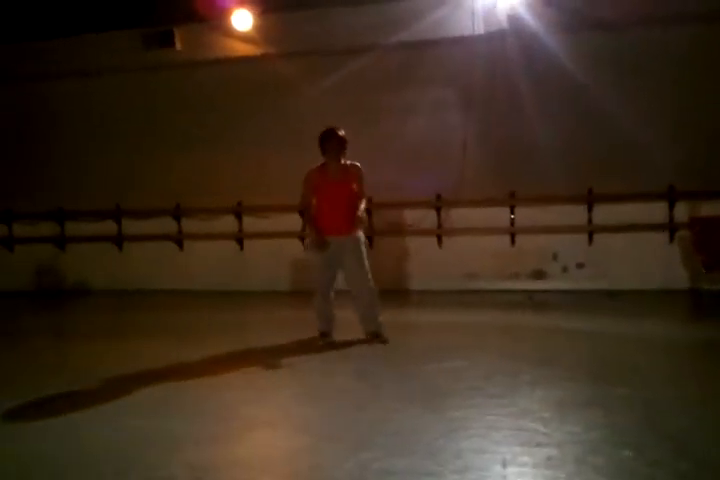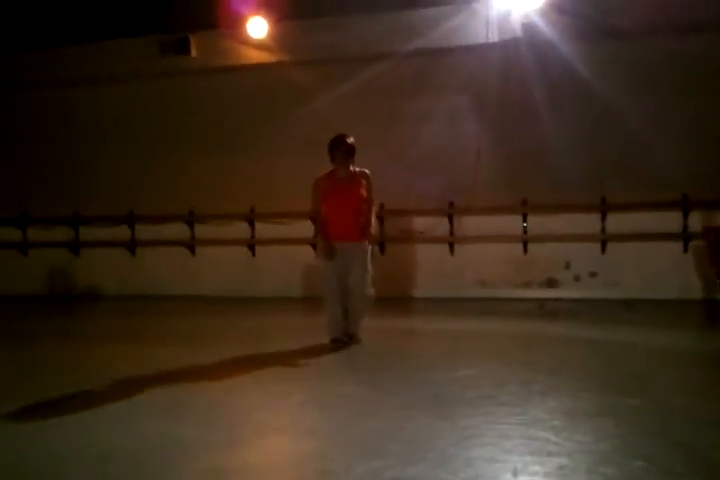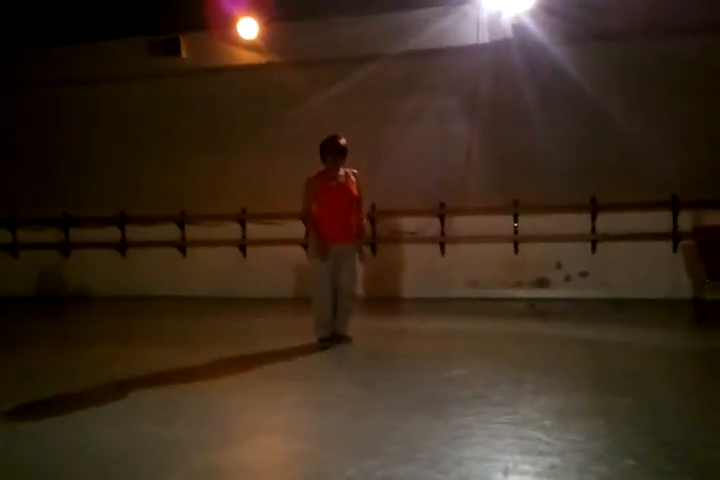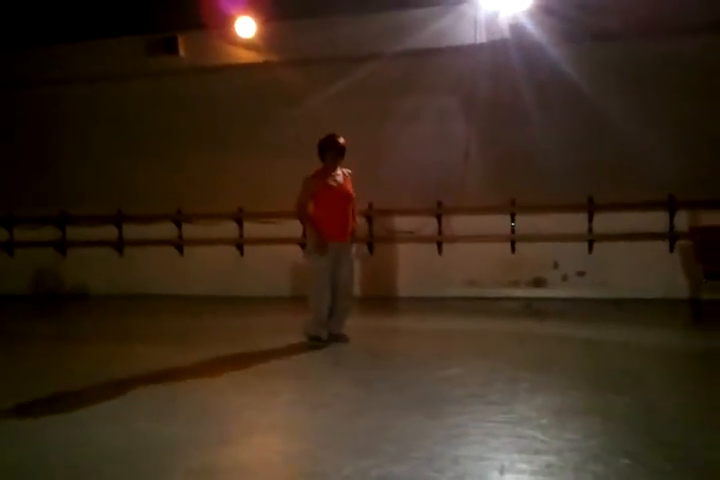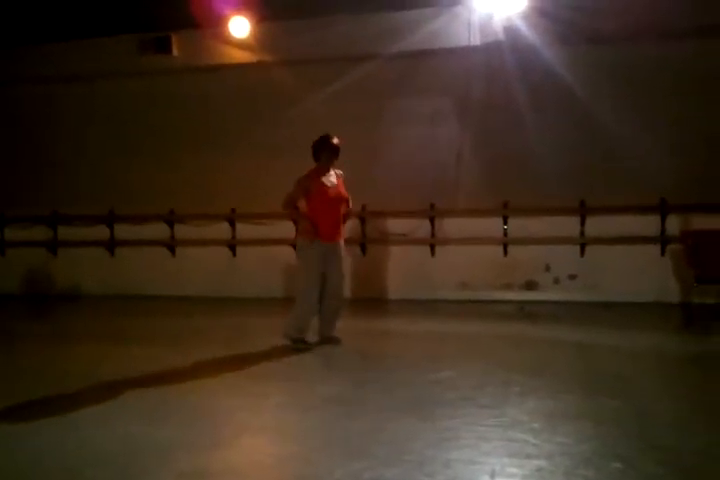
dt=0.3s
person 1, frame 1
left shoulder: (355, 170)
right shoulder: (313, 176)
left elbow: (361, 197)
right elbow: (306, 207)
left wrist: (360, 211)
right wrist: (314, 232)
left hip: (351, 236)
right hip: (326, 239)
left knee: (363, 283)
right knee: (323, 286)
left ankle: (373, 328)
right ankle: (325, 328)
person 1, frame 2
left shoulder: (363, 177)
right shoulder: (322, 182)
left elbow: (370, 206)
right elbow: (316, 214)
left wrist: (369, 224)
right wrist: (322, 241)
left hip: (359, 243)
right hip: (334, 244)
left knee: (359, 290)
right knee: (334, 291)
left ankle: (352, 330)
right ankle: (337, 333)
person 1, frame 3
left shoulder: (352, 177)
right shoulder: (315, 182)
right elbow: (306, 214)
left wrist: (361, 233)
right wrist: (316, 240)
left hip: (349, 245)
right hip: (326, 245)
left knee: (347, 290)
right knee: (324, 291)
left ankle: (340, 330)
right ankle: (324, 333)
person 1, frame 4
left shoulder: (346, 175)
right shoulder: (314, 181)
right elbow: (301, 210)
left wrist: (353, 229)
right wrist: (314, 234)
left hip: (345, 243)
right hip: (323, 243)
left knee: (345, 290)
right knee: (321, 289)
left ankle: (335, 329)
right ankle: (314, 331)
person 1, frame 5
left shoulder: (339, 176)
right shoulder: (307, 180)
right elbow: (288, 204)
left wrist: (348, 211)
right wrist: (304, 222)
left hip: (335, 242)
right hip: (313, 242)
left knee: (335, 291)
right knee: (309, 291)
left ankle: (327, 332)
right ankle: (294, 332)
